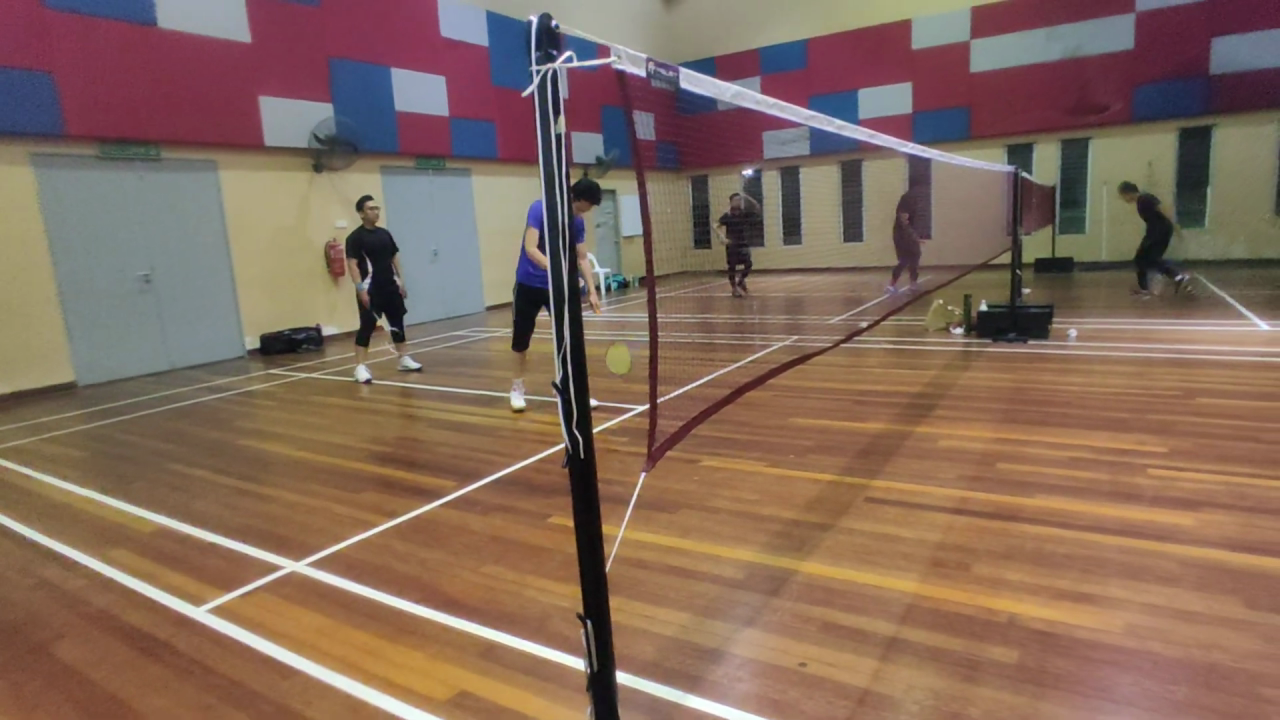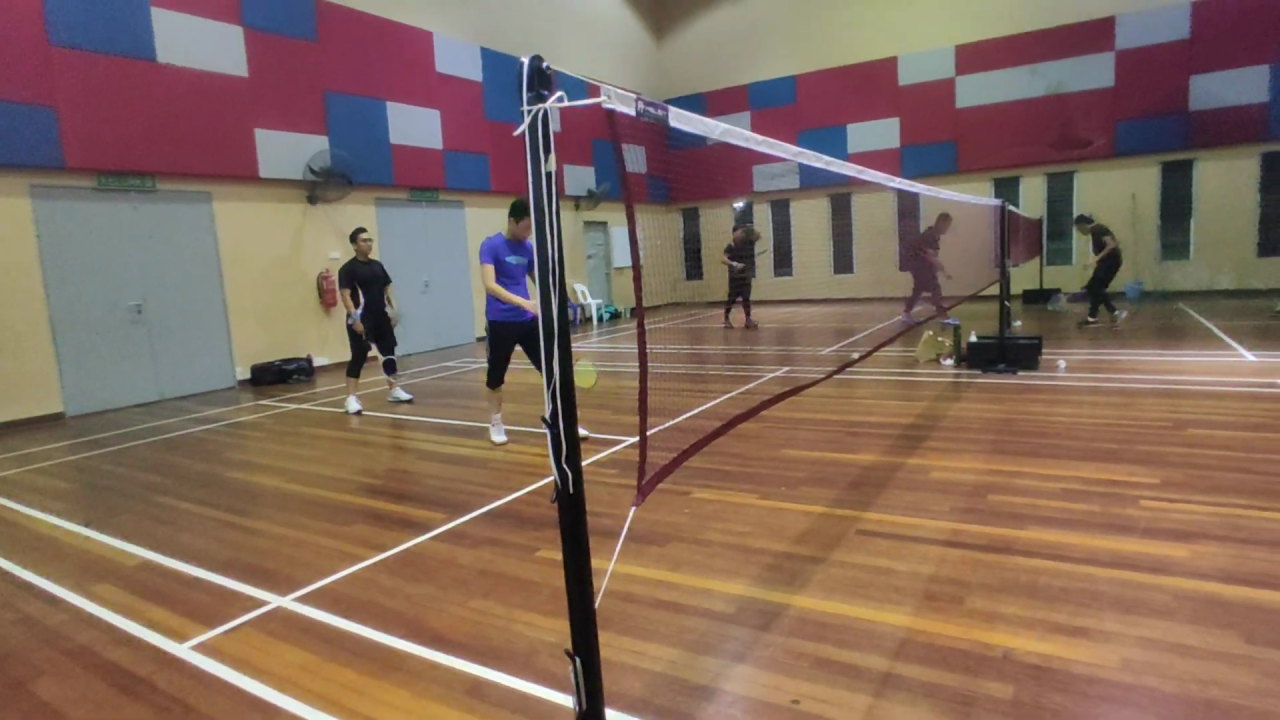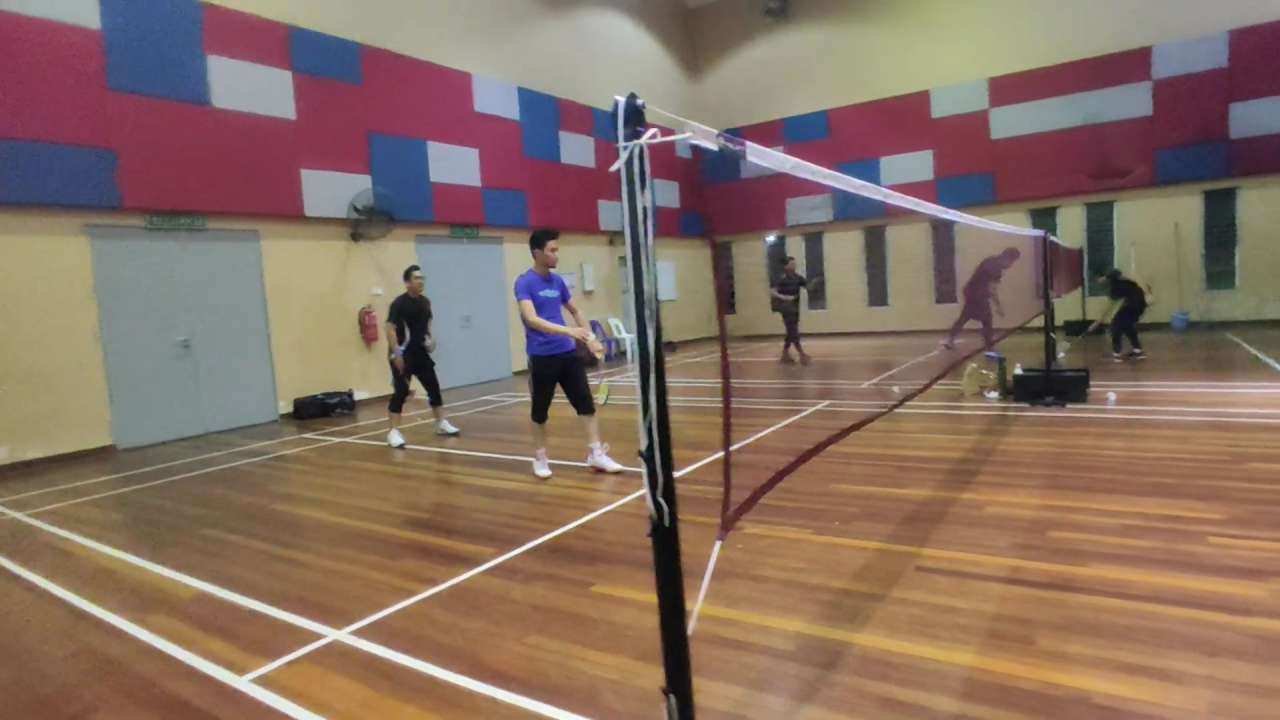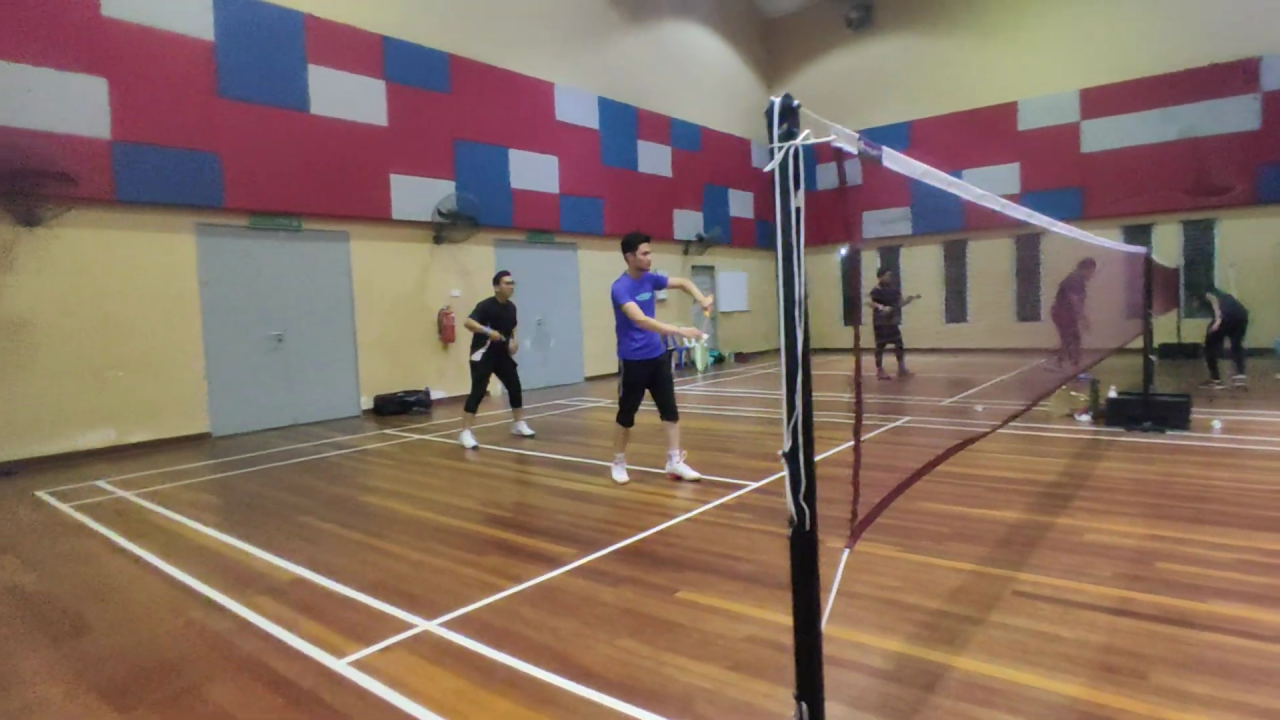
dt=0.5s
person 1, frame 1
left shoulder: (577, 222)
right shoulder: (539, 209)
left elbow: (582, 257)
right elbow: (530, 249)
left wrist: (591, 291)
right hip: (529, 284)
right knee: (521, 339)
right ankle: (517, 388)
person 1, frame 2
left shoulder: (528, 248)
right shoulder: (490, 246)
right elbow: (489, 285)
right wrist: (523, 302)
left hip: (528, 319)
right hip: (500, 322)
right knee: (496, 376)
right ankle: (496, 424)
person 1, frame 3
left shoulder: (557, 280)
right shoulder: (524, 282)
left elbow: (574, 310)
right elbow: (531, 319)
left wrist: (588, 337)
right wrist: (570, 331)
left hip: (568, 352)
right hip: (542, 356)
left knee: (586, 402)
right knee: (540, 410)
left ankle: (597, 454)
right ankle: (540, 458)
person 1, frame 4
left shoulder: (650, 279)
right shoulder: (620, 288)
left elbow: (683, 282)
right elbow: (640, 320)
left wrist: (700, 298)
right wrist: (679, 331)
left hip: (657, 356)
right hip: (633, 360)
left knee: (670, 408)
right knee: (626, 414)
left ankle: (675, 461)
right ankle: (618, 462)
person 2, frame 1
left shoulder: (385, 234)
right shoulder: (355, 237)
left elbow: (394, 257)
right elbow: (352, 264)
left wrist: (400, 280)
right wrist: (360, 288)
left hip: (390, 287)
right hip: (370, 290)
left knee: (397, 323)
right knee: (367, 326)
left ankle: (404, 359)
right ankle: (360, 367)
person 2, frame 2
left shoulder: (378, 265)
right shoulder: (348, 269)
left elbow: (387, 288)
right elbow: (345, 295)
left wrist: (393, 309)
right wrist: (355, 318)
left hip: (381, 318)
right hip: (361, 321)
left knee: (389, 353)
right knee: (358, 357)
left ankle: (394, 390)
right ankle: (351, 398)
person 2, frame 3
left shoulder: (425, 302)
right shoulder: (399, 304)
right elbow: (390, 328)
left wrist: (430, 338)
right wrist: (396, 354)
left hip: (420, 352)
right hip: (402, 355)
left knee: (433, 386)
right knee: (401, 391)
left ankle: (441, 423)
right ankle: (394, 432)
person 2, frame 4
left shoulder: (511, 307)
right shoulder: (485, 306)
right elbow: (468, 322)
left wrist: (514, 342)
right wrist: (488, 331)
left hip: (502, 355)
right hip: (482, 356)
left knee: (515, 387)
right knee: (478, 392)
left ankle: (519, 424)
right ankle: (466, 432)
